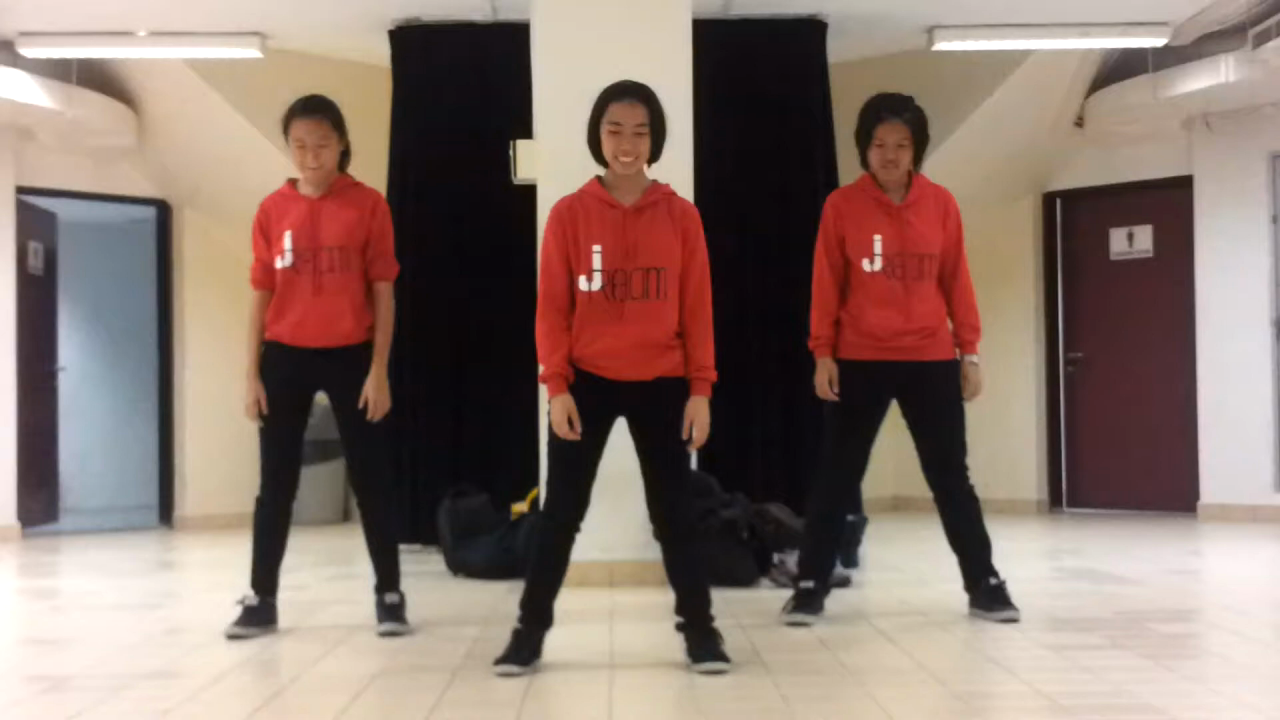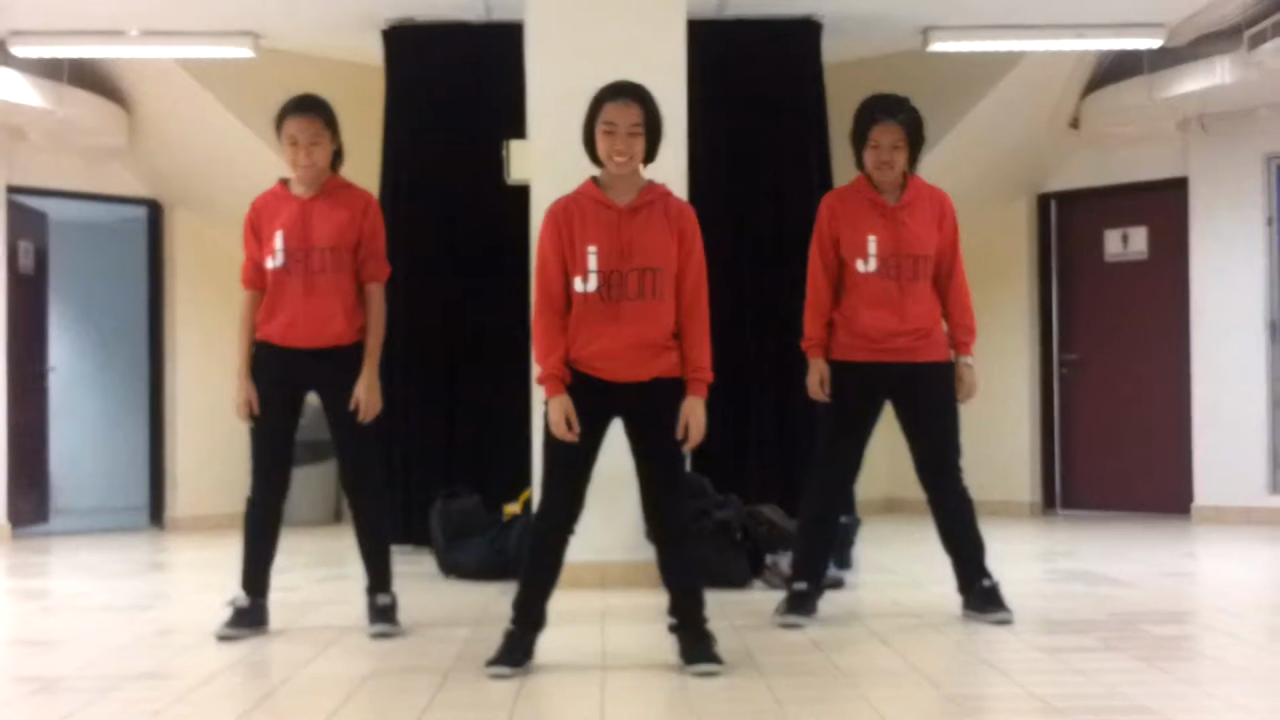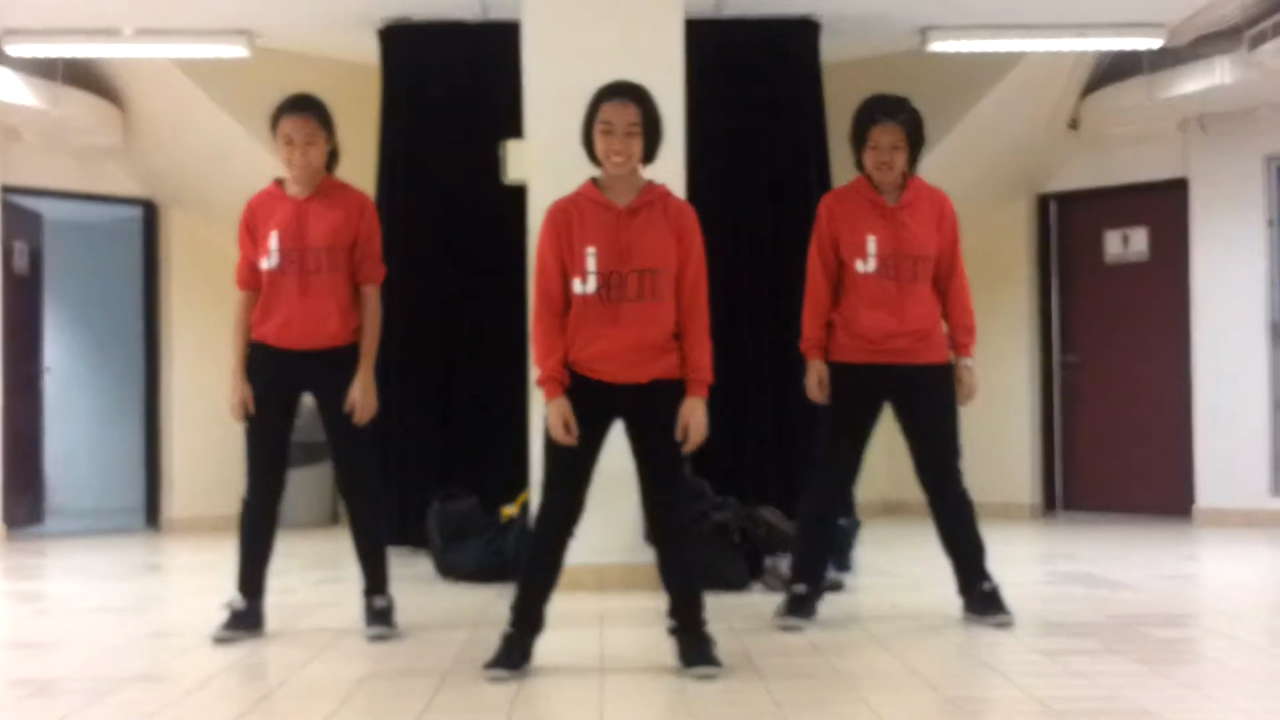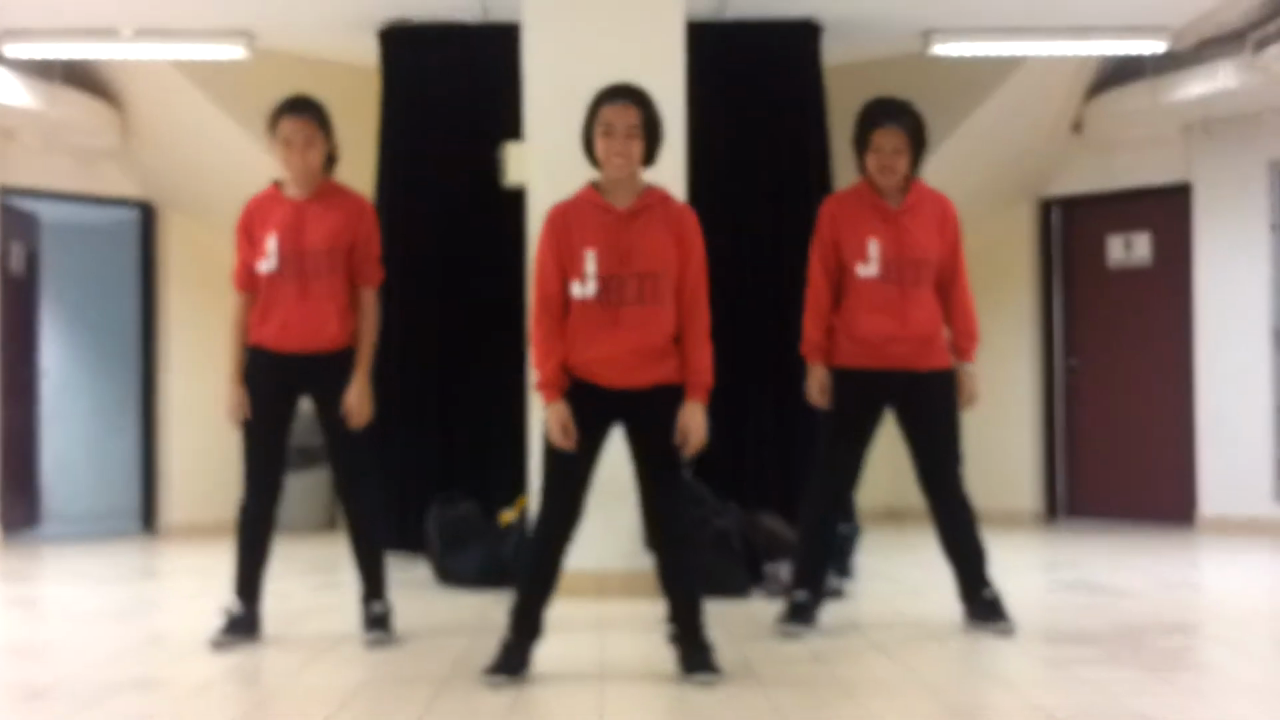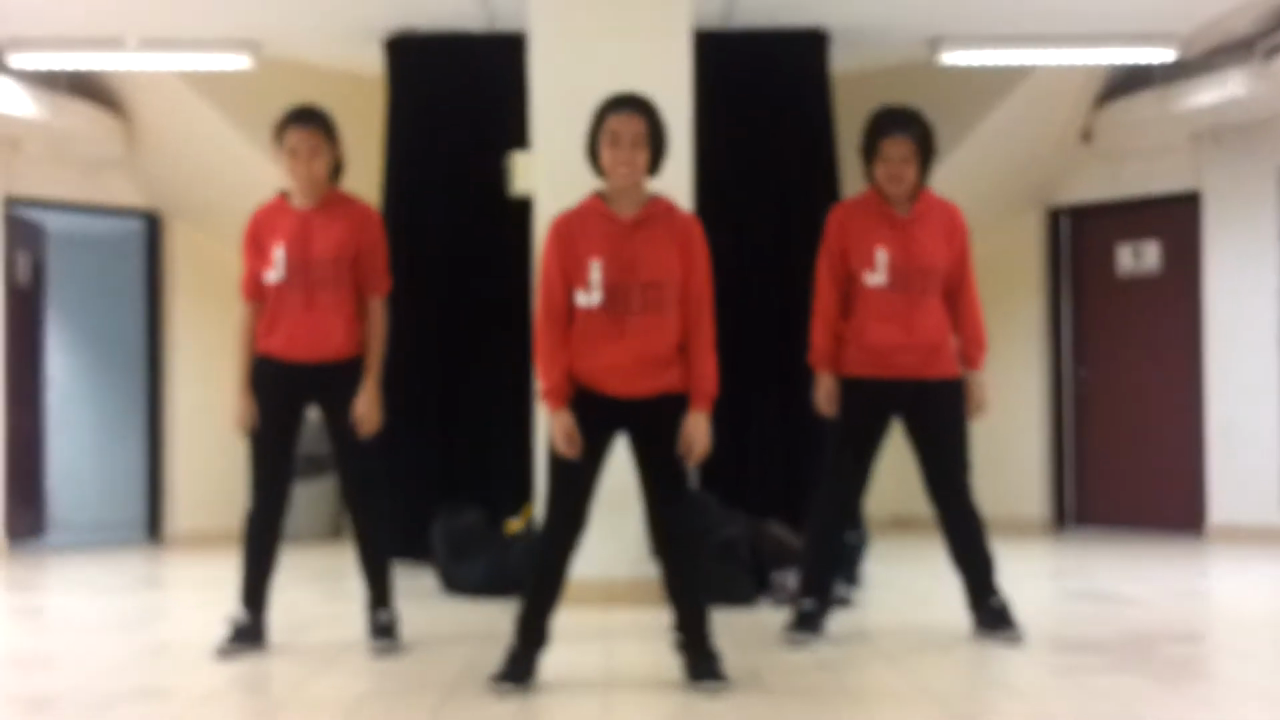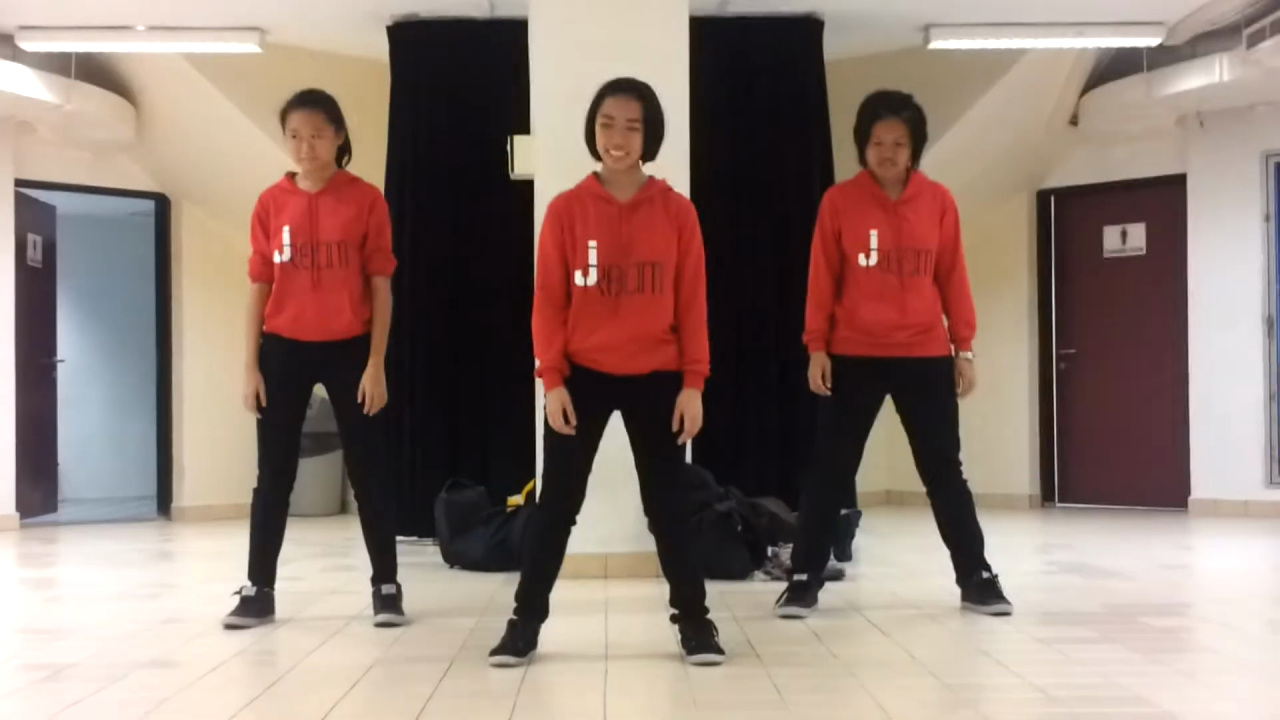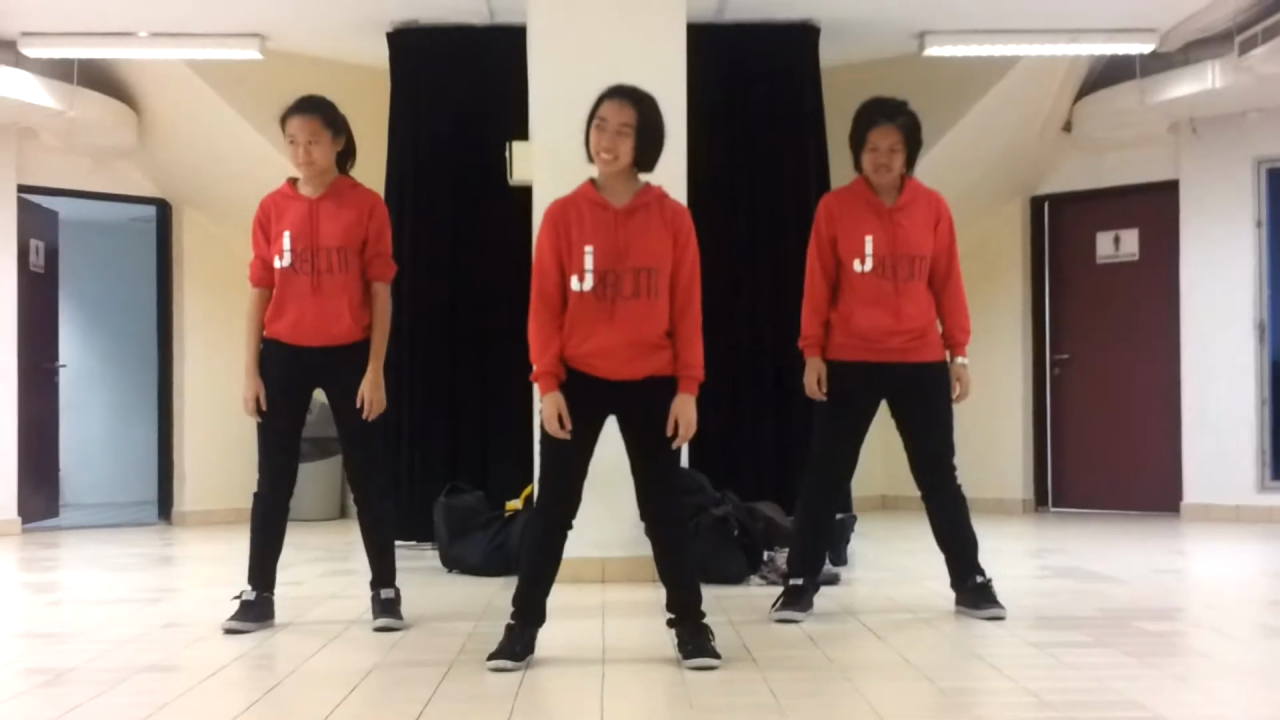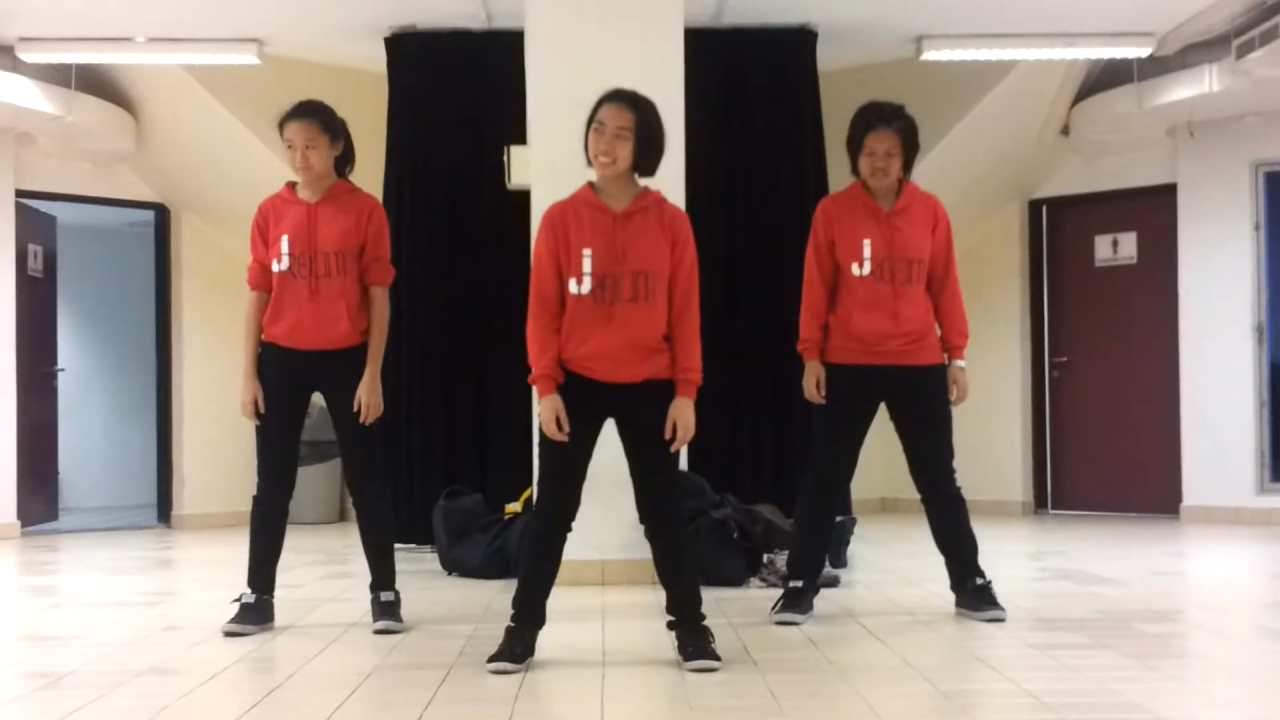
dt=0.2s
person 1, frame 1
left shoulder: (680, 215)
right shoulder: (568, 214)
left elbow: (697, 307)
right elbow: (552, 306)
left wrist: (700, 388)
right wrist: (557, 386)
left hip: (662, 385)
right hip: (586, 383)
left knee: (674, 511)
right knee: (561, 510)
left ankle: (699, 627)
right ankle: (529, 630)
person 1, frame 2
left shoulder: (676, 215)
right shoulder: (564, 215)
left elbow: (693, 308)
right elbow: (548, 307)
left wrist: (697, 388)
right wrist: (553, 385)
left hip: (658, 385)
right hip: (583, 384)
left knee: (668, 512)
right knee: (556, 511)
left ankle: (692, 628)
right ankle: (522, 631)
person 1, frame 3
left shoulder: (677, 215)
right shoulder: (565, 215)
left elbow: (694, 309)
right elbow: (548, 309)
left wrist: (697, 391)
right wrist: (553, 388)
left hip: (659, 388)
right hip: (584, 386)
left knee: (669, 513)
right knee: (557, 512)
left ankle: (691, 631)
right ankle: (521, 633)
person 1, frame 4
left shoulder: (677, 219)
right shoulder: (564, 219)
left elbow: (695, 313)
right elbow: (548, 312)
left wrist: (697, 394)
right wrist: (552, 392)
left hip: (658, 392)
right hip: (583, 390)
left knee: (669, 520)
right knee: (555, 517)
left ankle: (691, 638)
right ankle: (519, 639)
person 1, frame 5
left shoulder: (682, 228)
right shoulder: (569, 228)
left elbow: (699, 322)
right elbow: (552, 321)
left wrist: (701, 404)
right wrist: (556, 402)
left hip: (663, 401)
right hip: (587, 400)
left knee: (675, 528)
right knee: (560, 526)
left ankle: (696, 646)
right ankle: (525, 649)
person 1, frame 6
left shoulder: (676, 211)
right shoulder: (566, 209)
left elbow: (692, 301)
right elbow: (549, 301)
left wrist: (694, 382)
right wrist: (552, 380)
left hip: (657, 379)
right hip: (582, 377)
left knee: (668, 504)
right knee: (557, 502)
left ankle: (693, 619)
right ankle: (525, 622)
person 1, frame 7
left shoulder: (672, 218)
right shoulder: (562, 214)
left elbow: (687, 308)
right elbow: (545, 306)
left wrist: (688, 387)
right wrist: (548, 384)
left hip: (652, 384)
right hip: (577, 381)
left knee: (664, 508)
right knee: (554, 507)
left ankle: (690, 624)
right ankle: (523, 627)
person 1, frame 8
left shoulder: (670, 222)
right shoulder: (561, 218)
left elbow: (685, 312)
right elbow: (543, 309)
left wrist: (686, 391)
right wrist: (546, 386)
left hip: (650, 387)
right hip: (575, 384)
left knee: (662, 511)
right knee: (552, 509)
left ankle: (690, 625)
right ankle: (522, 629)
person 2, frame 1
left shoulder: (368, 205)
right shoulder: (272, 210)
left elbow: (383, 293)
right elbow: (262, 295)
left wrist: (379, 370)
right wrist: (252, 374)
left hip: (350, 356)
right hip: (286, 357)
left knee: (369, 478)
right knee: (276, 482)
left ankle: (389, 594)
right ankle: (261, 599)
person 2, frame 2
left shoulder: (360, 206)
right shoulder: (263, 210)
left elbow: (375, 293)
right elbow: (253, 296)
left wrist: (371, 371)
right wrist: (243, 374)
left hip: (341, 357)
right hip: (277, 358)
left knee: (360, 479)
right knee: (267, 483)
left ankle: (381, 595)
right ankle: (251, 600)
person 2, frame 3
left shoulder: (355, 207)
right shoulder: (258, 210)
left elbow: (370, 295)
right elbow: (247, 297)
left wrist: (366, 372)
right wrist: (238, 374)
left hip: (336, 358)
right hip: (271, 360)
left knee: (356, 480)
right knee: (262, 485)
left ankle: (378, 598)
right ankle: (247, 603)
person 2, frame 4
left shoulder: (353, 209)
right shoulder: (256, 212)
left elbow: (368, 298)
right elbow: (245, 299)
left wrist: (362, 375)
right wrist: (235, 378)
left hip: (334, 361)
right hip: (269, 362)
left knee: (354, 484)
right knee: (259, 488)
left ankle: (375, 603)
right ankle: (245, 608)
person 2, frame 5
left shoulder: (360, 218)
right shoulder: (264, 222)
left elbow: (376, 307)
right elbow: (252, 308)
left wrist: (372, 385)
right wrist: (244, 387)
left hip: (342, 370)
right hip: (277, 372)
left knee: (361, 492)
right knee: (266, 496)
left ankle: (382, 612)
right ankle: (251, 617)
person 2, frame 6
left shoulder: (366, 200)
right shoulder: (270, 203)
left elbow: (381, 287)
right elbow: (260, 289)
left wrist: (376, 364)
right wrist: (250, 366)
left hip: (348, 350)
right hip: (284, 351)
left knee: (364, 470)
right knee: (273, 473)
left ankle: (386, 586)
right ankle: (258, 590)
person 2, frame 7
left shoulder: (366, 206)
right shoulder: (272, 209)
left elbow: (381, 292)
right elbow: (260, 293)
left wrist: (376, 369)
right wrist: (251, 370)
left hip: (347, 355)
right hip: (284, 356)
left knee: (365, 475)
right knee: (273, 478)
left ankle: (385, 591)
right ankle: (258, 594)
person 2, frame 8
left shoulder: (364, 210)
right shoulder: (270, 213)
left elbow: (378, 297)
right elbow: (258, 297)
left wrist: (372, 373)
right wrist: (249, 373)
left hip: (345, 359)
right hip: (282, 359)
left knee: (363, 478)
right knee: (272, 482)
left ankle: (385, 593)
right ankle: (258, 598)
person 3, frame 1
left shoulder: (941, 204)
right shoulder: (841, 205)
left elbow: (955, 280)
right elbow: (827, 283)
left wrist: (969, 350)
right wrist: (823, 352)
left hip: (932, 360)
right hip: (859, 361)
left knee: (950, 477)
right knee: (837, 476)
left ankle: (984, 584)
right ankle: (810, 586)
person 3, frame 2
left shoulder: (936, 205)
right shoulder: (836, 206)
left elbow: (951, 281)
right elbow: (821, 284)
left wrist: (964, 351)
right wrist: (815, 353)
left hip: (926, 362)
right hip: (852, 362)
left knee: (944, 478)
right knee: (830, 477)
left ankle: (977, 586)
right ankle: (804, 587)
person 3, frame 3
left shoulder: (936, 206)
right shoulder: (836, 207)
left elbow: (952, 282)
right elbow: (820, 285)
left wrist: (963, 353)
right wrist: (813, 354)
left hip: (925, 364)
right hip: (851, 364)
left knee: (944, 480)
right knee: (829, 479)
left ankle: (978, 588)
right ankle: (803, 590)
person 3, frame 4
left shoulder: (939, 210)
right shoulder: (838, 210)
left elbow: (953, 287)
right elbow: (821, 288)
left wrist: (965, 357)
right wrist: (815, 358)
left hip: (927, 369)
right hip: (853, 369)
left knee: (945, 486)
right knee: (830, 484)
left ankle: (979, 595)
right ankle: (804, 596)
person 3, frame 5
left shoulder: (947, 219)
right shoulder: (845, 219)
left elbow: (961, 296)
right elbow: (829, 297)
left wrist: (973, 366)
right wrist: (822, 368)
left hip: (936, 379)
right hip: (861, 379)
left knee: (953, 496)
right knee: (836, 493)
left ankle: (987, 605)
right ankle: (811, 605)
person 3, frame 6
left shoulder: (938, 201)
right shoulder: (839, 201)
left elbow: (952, 276)
right elbow: (823, 278)
left wrist: (964, 346)
right wrist: (816, 347)
left hip: (927, 357)
right hip: (854, 357)
left knee: (944, 472)
right knee: (830, 470)
left ankle: (976, 578)
right ankle: (804, 579)
person 3, frame 7
left shoulder: (933, 207)
right shoulder: (835, 207)
left elbow: (947, 282)
right elbow: (819, 284)
left wrist: (959, 351)
right wrist: (812, 351)
left hip: (922, 362)
right hip: (849, 362)
left knee: (939, 477)
right knee: (826, 475)
left ankle: (970, 582)
right ankle: (800, 583)
person 3, frame 8
left shoulder: (930, 211)
right shoulder: (832, 211)
left elbow: (944, 285)
right elbow: (817, 287)
left wrist: (956, 354)
right wrist: (811, 355)
left hip: (919, 365)
right hip: (847, 365)
left knee: (938, 480)
right knee: (825, 478)
left ankle: (970, 584)
right ankle: (800, 586)
